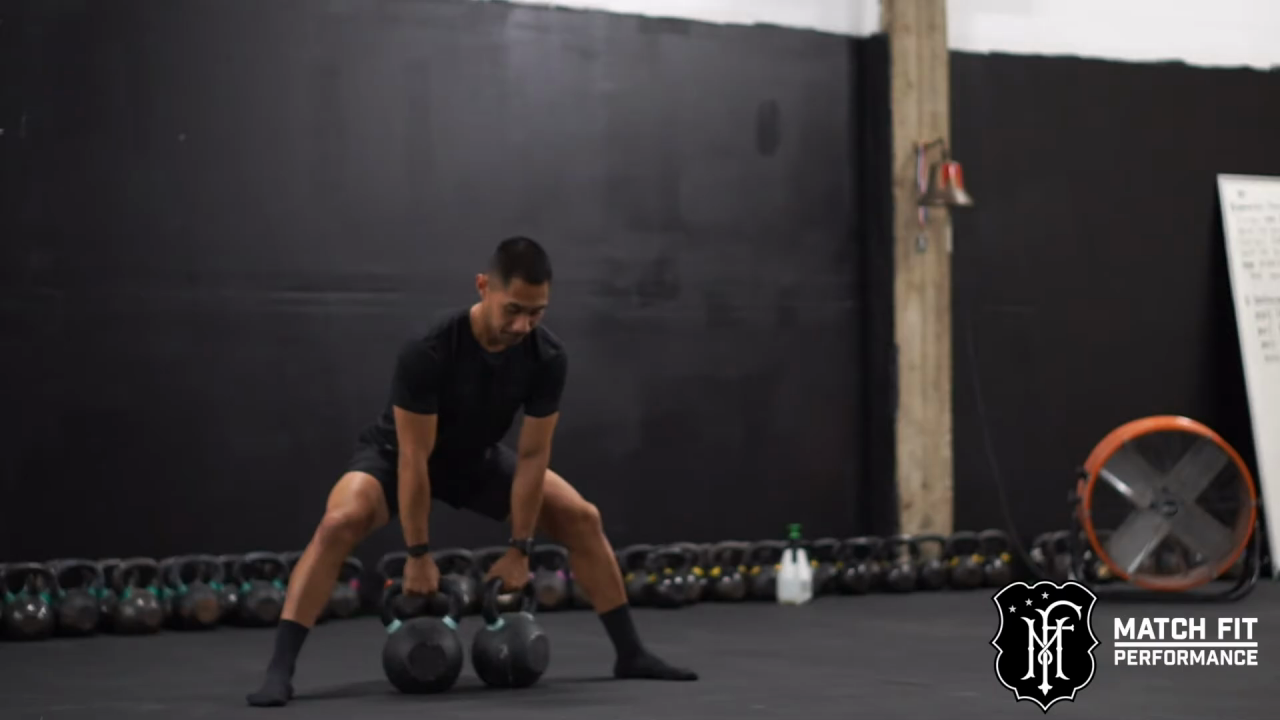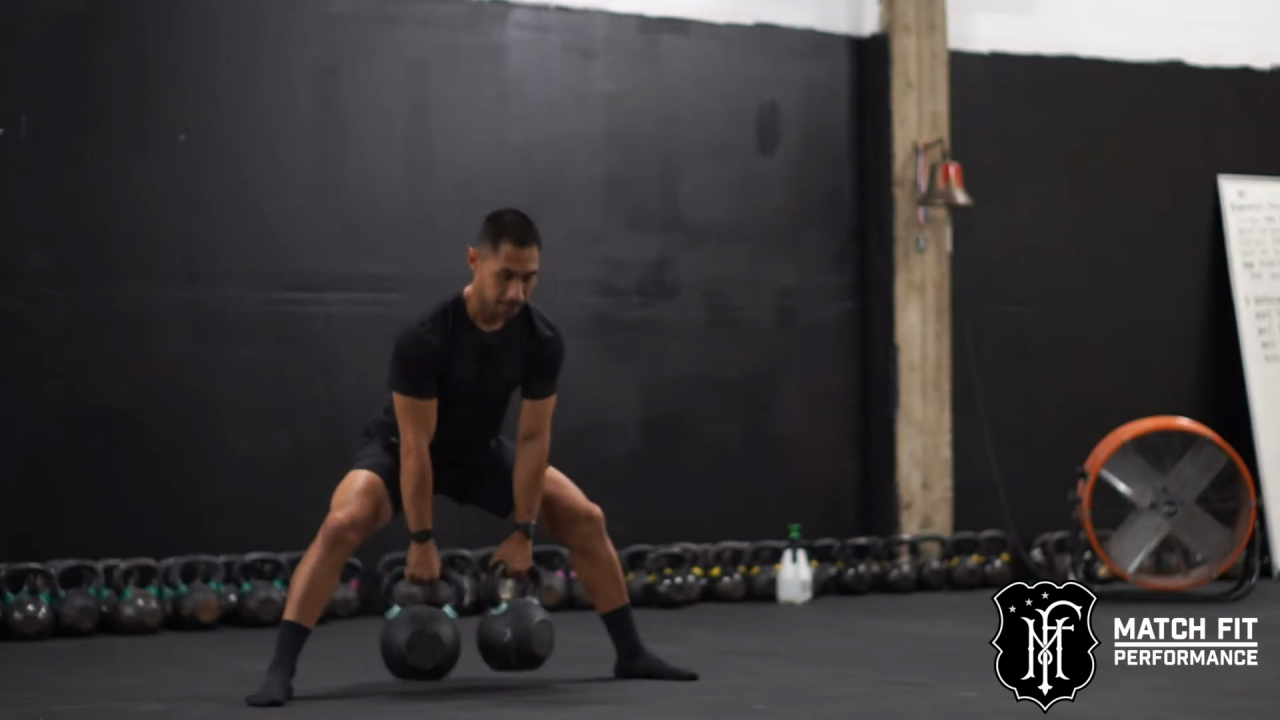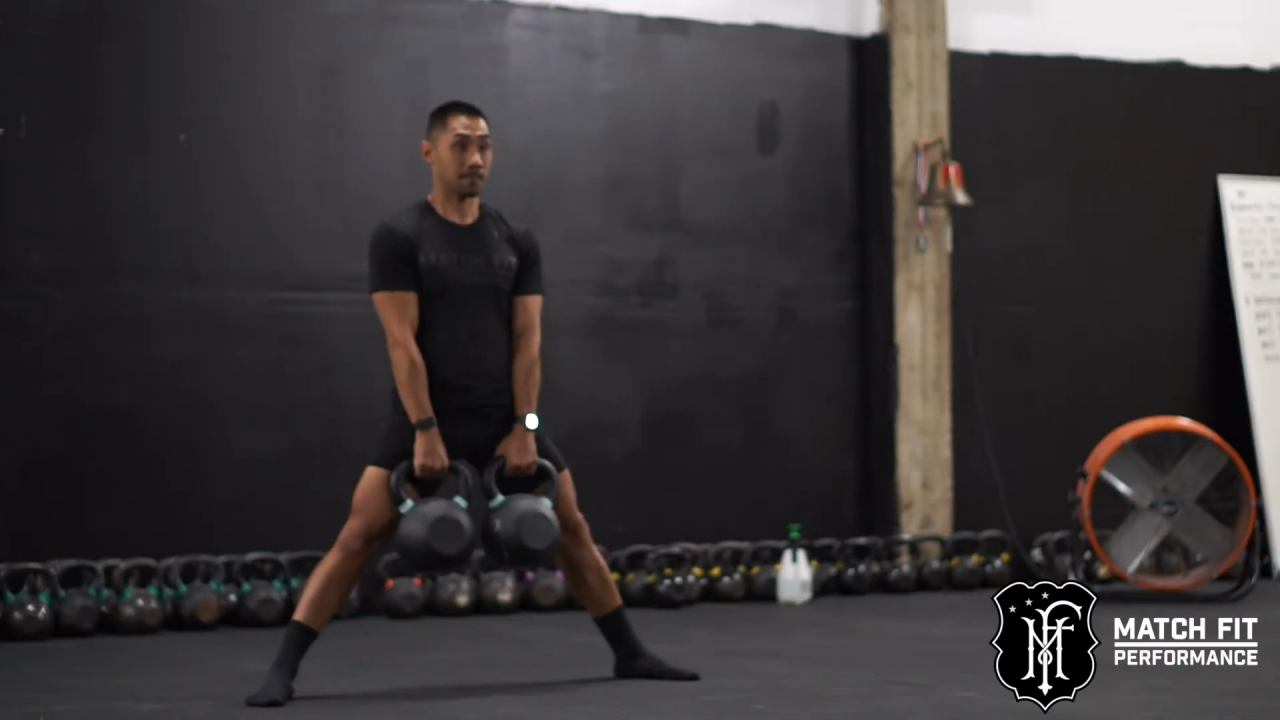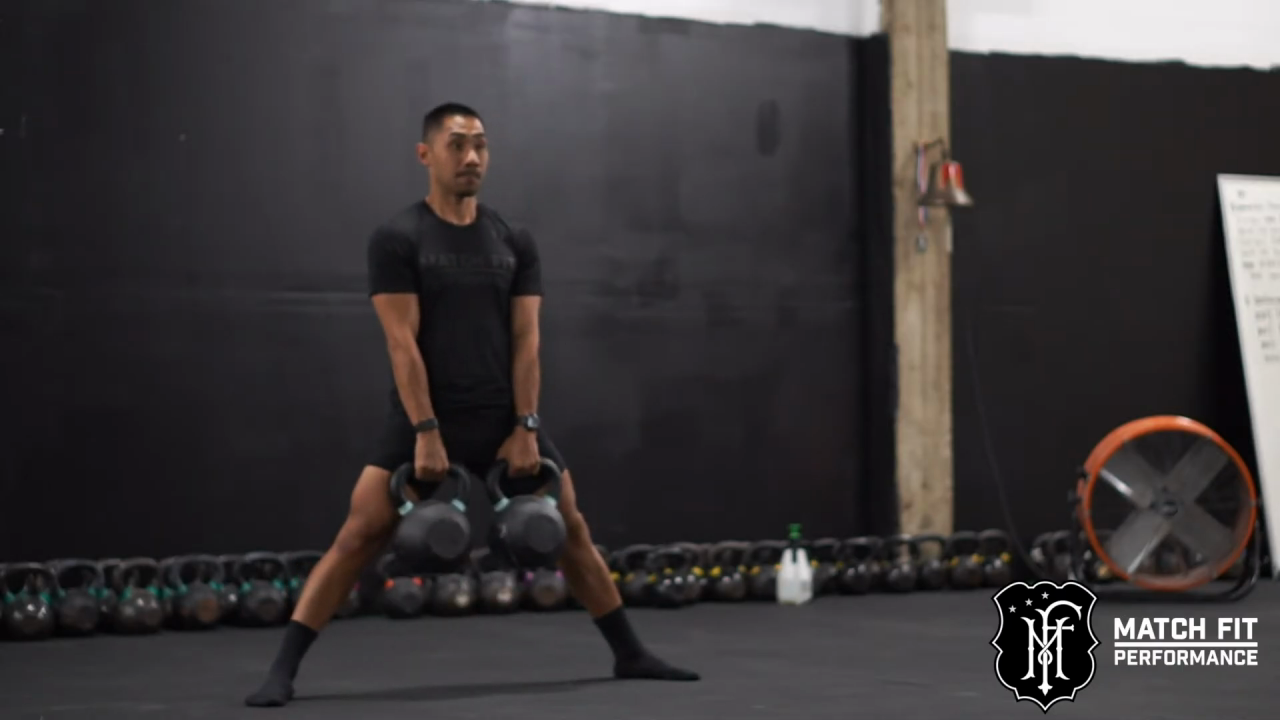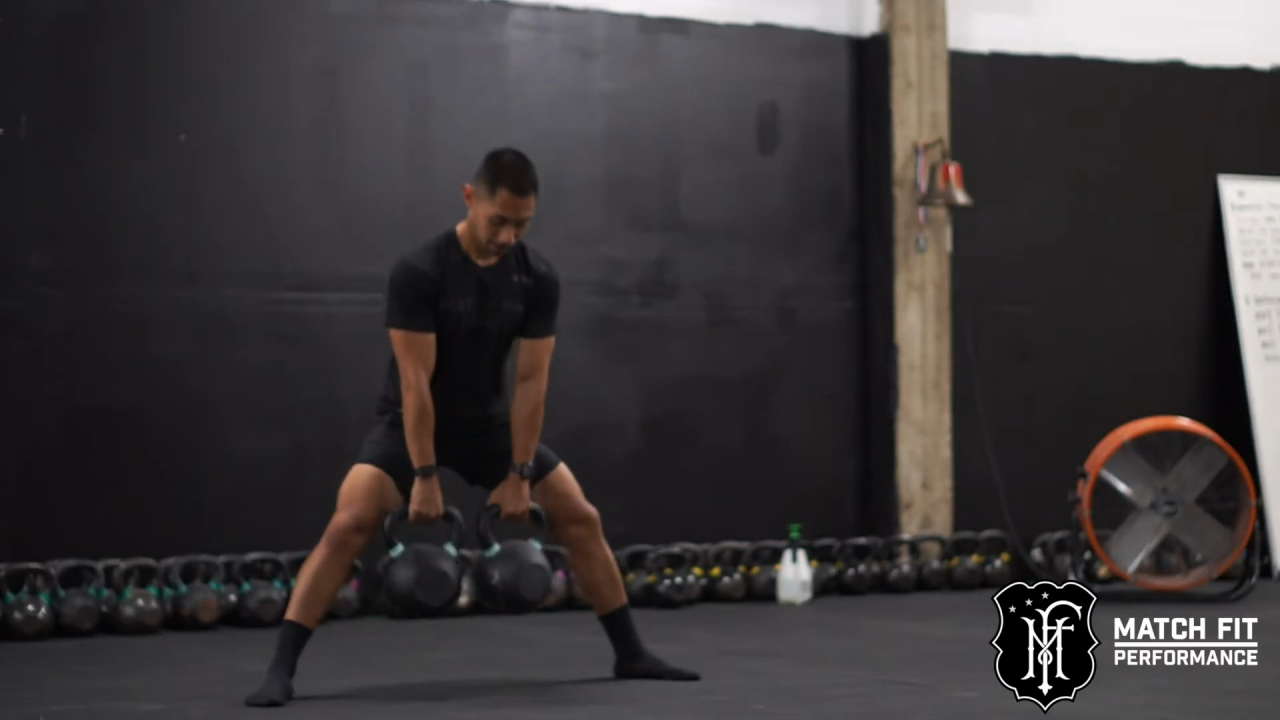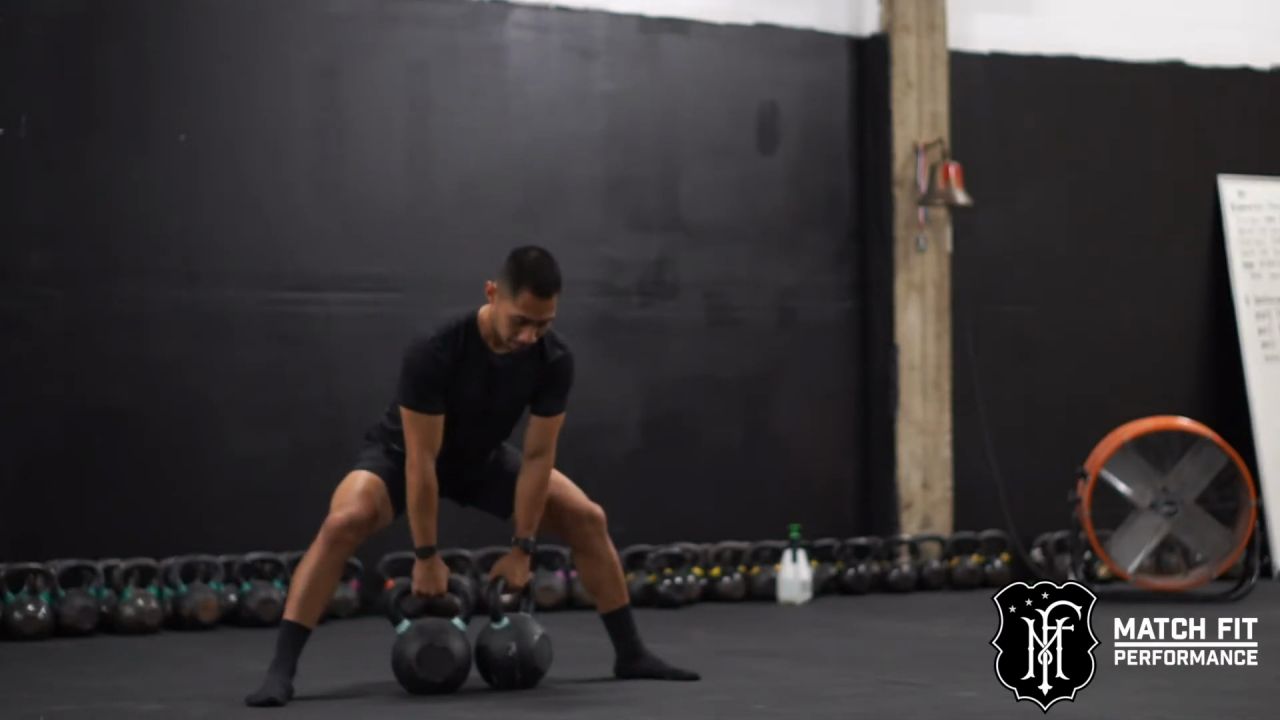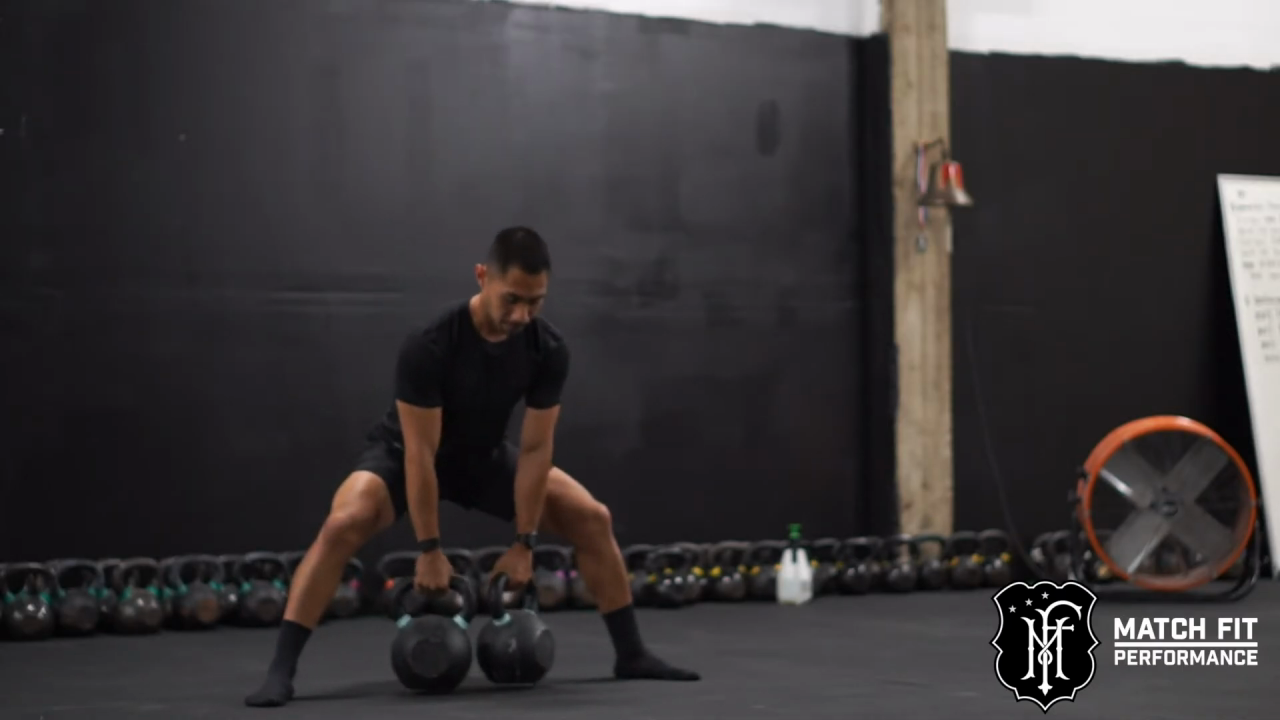
dt=0.7s
person 1, frame 1
left shoulder: (547, 357)
right shoulder: (426, 352)
left elbow: (533, 455)
right elbow: (413, 459)
left wrist: (518, 550)
right wrist: (419, 556)
left hip: (476, 457)
right hip: (396, 453)
left knee: (582, 518)
right knee: (338, 525)
left ankle: (631, 653)
right ankle: (280, 670)
person 1, frame 2
left shoulder: (542, 340)
right shoulder: (423, 338)
left elbow: (533, 439)
right elbow: (416, 446)
left wrist: (522, 535)
right wrist: (422, 543)
left hip: (479, 451)
right hip: (399, 449)
left knee: (586, 521)
right knee: (341, 527)
left ankle: (631, 654)
right ankle: (280, 671)
person 1, frame 3
left shoulder: (517, 241)
right shoulder: (398, 236)
left elbow: (527, 340)
right elbow: (402, 341)
left wrist: (524, 428)
right wrist: (425, 431)
left hip: (503, 419)
right hip: (425, 418)
left knee: (571, 531)
right knee: (359, 538)
left ankle: (630, 654)
right ankle: (282, 670)
person 1, frame 4
left shoulder: (515, 243)
right shoulder: (397, 239)
left elbow: (525, 341)
right elbow: (403, 343)
left wrist: (525, 430)
right wrist: (426, 433)
left hip: (503, 419)
right hip: (425, 420)
left knee: (571, 531)
right knee: (358, 537)
left ankle: (631, 654)
right ankle: (282, 670)
person 1, frame 5
left shoulder: (538, 278)
right shoulder: (418, 271)
left elbow: (531, 380)
right elbow: (415, 382)
left wrist: (520, 475)
right wrist: (425, 477)
left hip: (490, 425)
right hip: (412, 425)
left knee: (582, 520)
right knee: (347, 527)
left ankle: (631, 653)
right ankle: (280, 669)
person 1, frame 6
left shoulder: (555, 359)
right shoulder: (433, 352)
left elbow: (538, 456)
right elbow: (421, 461)
left wrist: (521, 551)
right wrist: (427, 557)
left hip: (483, 457)
right hip: (401, 453)
left knee: (587, 519)
right knee: (343, 524)
left ankle: (631, 654)
right ankle: (281, 670)
person 1, frame 7
left shoulder: (549, 350)
right shoulder: (428, 345)
left elbow: (535, 449)
right elbow: (420, 454)
left wrist: (523, 545)
right wrist: (430, 550)
left hip: (484, 457)
right hip: (402, 453)
left knee: (592, 518)
right knee: (343, 525)
left ankle: (631, 654)
right ankle: (281, 670)
